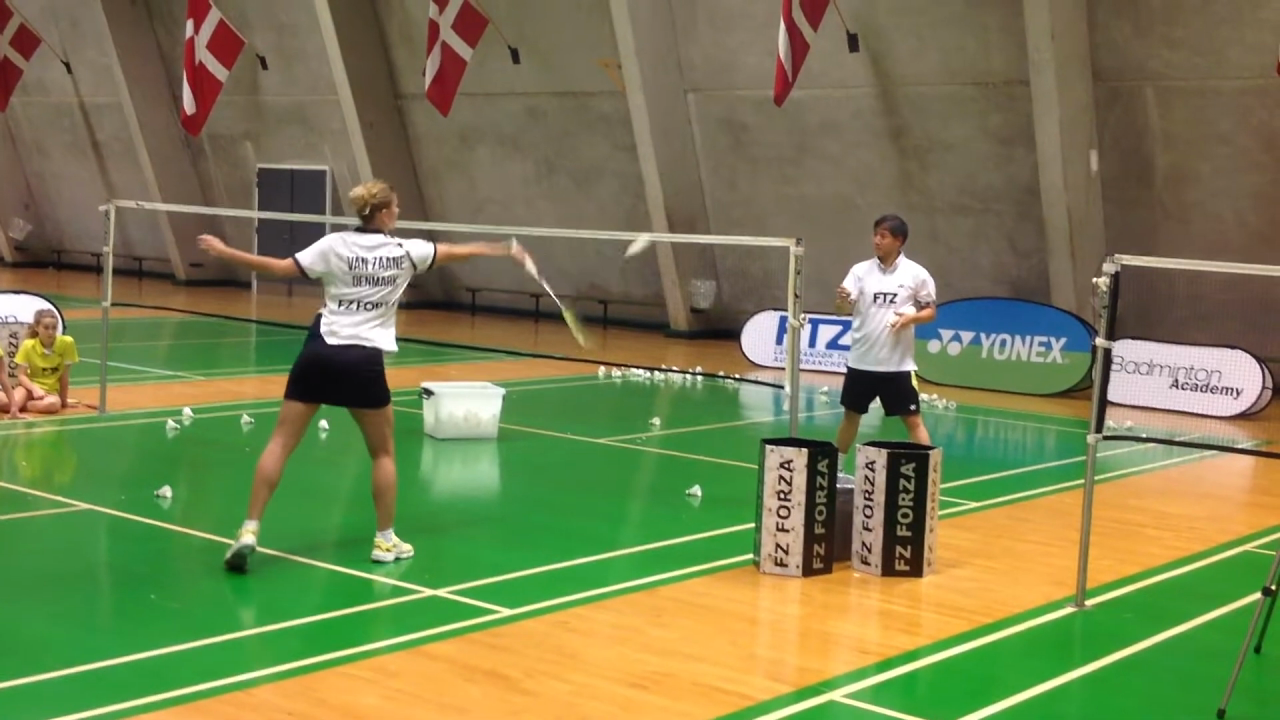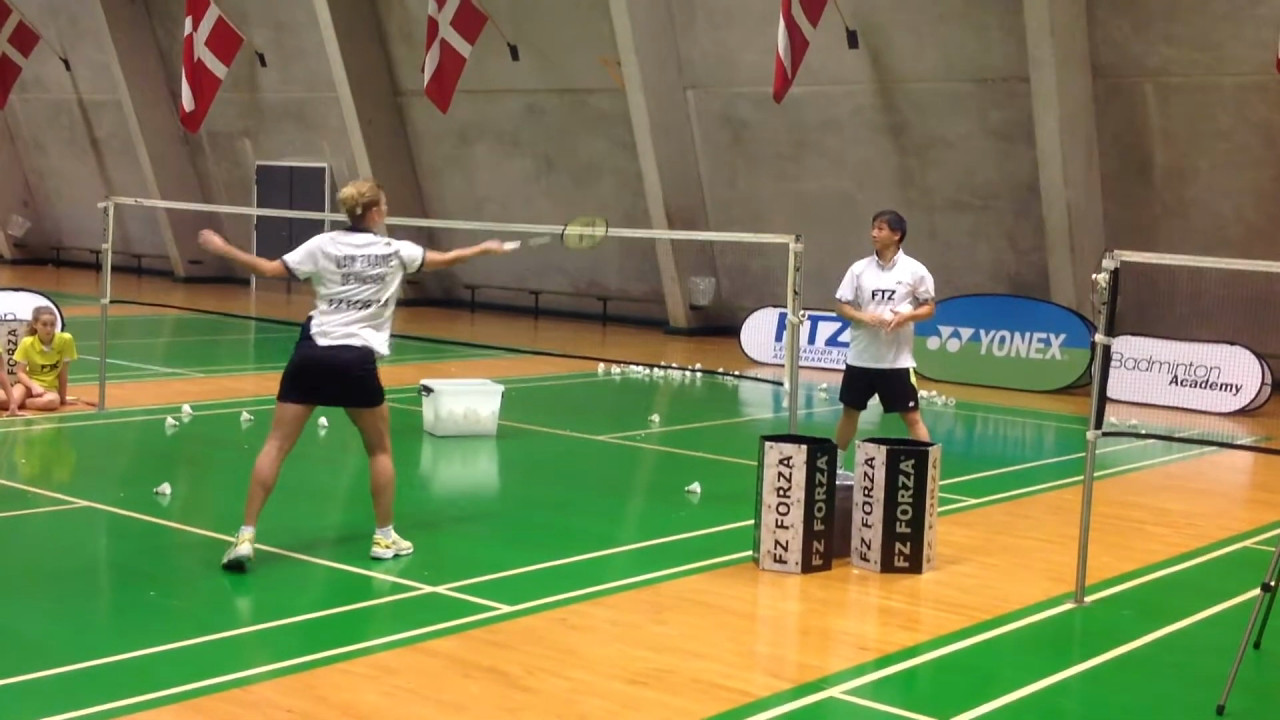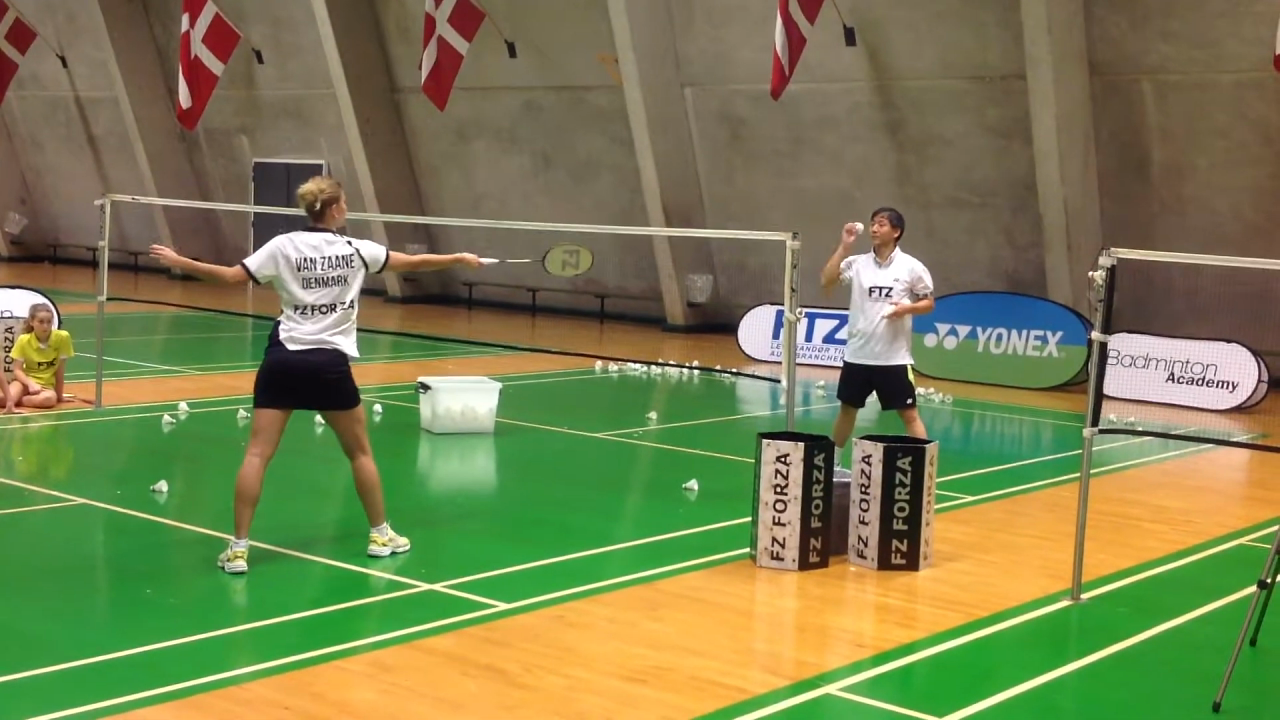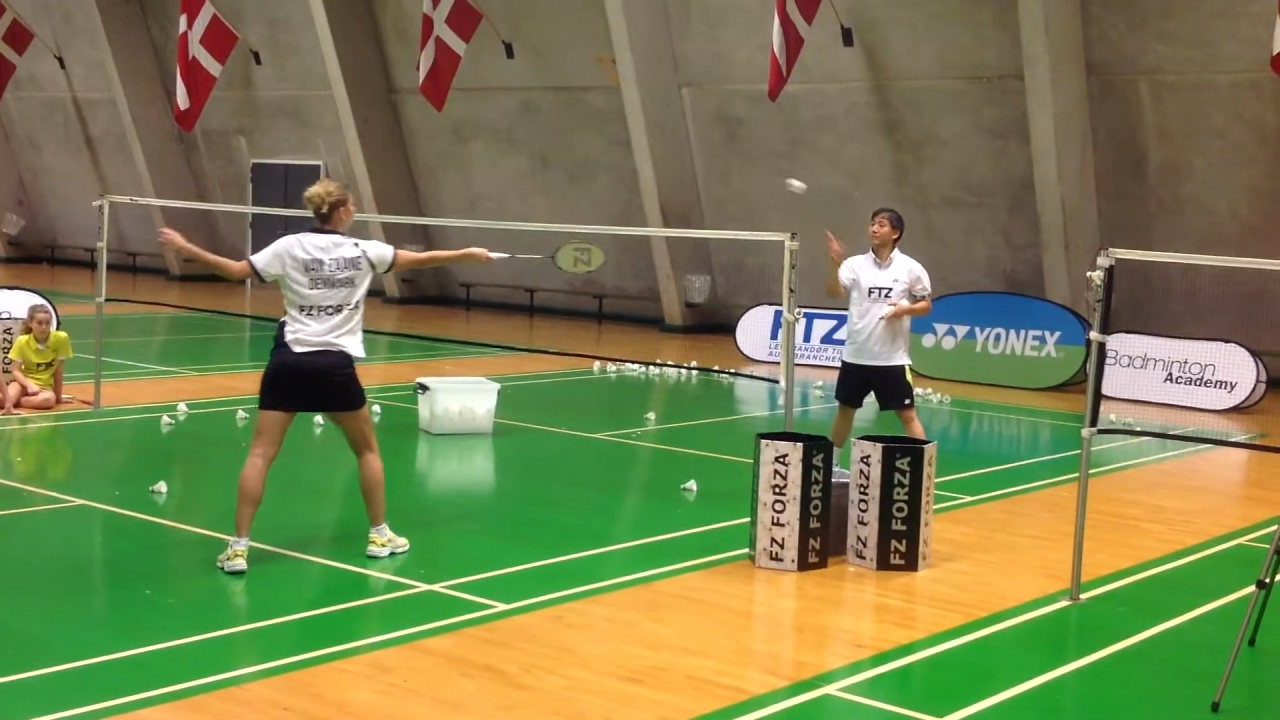
dt=0.4s
person 1, frame 1
left shoulder: (335, 244)
right shoulder: (405, 251)
left elbow: (280, 268)
right elbow: (457, 251)
left wrist: (227, 253)
right wrist: (504, 250)
left hip: (318, 355)
right hip: (363, 362)
left knee: (280, 443)
right knee: (382, 452)
left ankle: (249, 530)
right ankle: (385, 540)
person 1, frame 2
left shoulder: (323, 244)
right shoulder: (394, 252)
left elbow: (270, 270)
right elbow: (445, 259)
left wrist: (224, 250)
right wrist: (486, 248)
left hip: (311, 356)
right hip: (357, 361)
left knee: (275, 446)
right knee: (379, 450)
left ankle: (245, 537)
right ankle: (385, 536)
person 1, frame 3
left shoulder: (283, 246)
right shoulder: (356, 250)
left elbow: (231, 276)
right elbow: (414, 262)
left wrist: (179, 262)
right wrist: (459, 258)
left hip: (283, 361)
right hip: (329, 364)
left knee: (258, 453)
right knee: (360, 452)
left ankle: (238, 548)
right ankle: (380, 534)
person 1, frame 4
left shoulder: (290, 247)
right shoulder: (362, 251)
left elbow: (236, 271)
right elbow: (421, 259)
left wrist: (187, 248)
right wrist: (468, 253)
left hip: (288, 362)
right hip: (334, 365)
left knee: (261, 455)
right knee: (367, 450)
left ankle: (237, 547)
right ankle: (379, 535)
person 2, frame 1
left shoulder: (917, 274)
right shoulder: (860, 270)
left elbow: (931, 310)
right elbow: (842, 308)
left wrist: (911, 317)
right wrist: (844, 299)
left hip: (898, 364)
right hip: (861, 361)
left knee: (913, 420)
right knee: (851, 415)
right ankle: (836, 470)
person 2, frame 2
left shoulder: (915, 270)
right shoulder: (859, 268)
left elbow: (929, 308)
right elbow: (842, 306)
left wrist: (908, 315)
right wrist: (864, 317)
left hip: (897, 360)
right hip: (860, 358)
left knee: (911, 416)
right knee: (850, 412)
right ankle: (835, 465)
person 2, frame 3
left shoulder: (912, 267)
right shoulder: (856, 263)
left elbow: (929, 303)
right elbow: (826, 282)
left wrist: (908, 307)
right wrist: (844, 246)
left hip: (895, 357)
right hip: (858, 355)
left knee: (909, 414)
right knee: (847, 409)
person 2, frame 4
left shoulder: (911, 268)
right shoulder: (855, 264)
left elbow: (926, 305)
right elbow: (833, 292)
left wrist: (906, 308)
right wrist: (835, 264)
left hip: (892, 358)
right hip: (856, 355)
left knee: (907, 414)
right knee: (845, 409)
